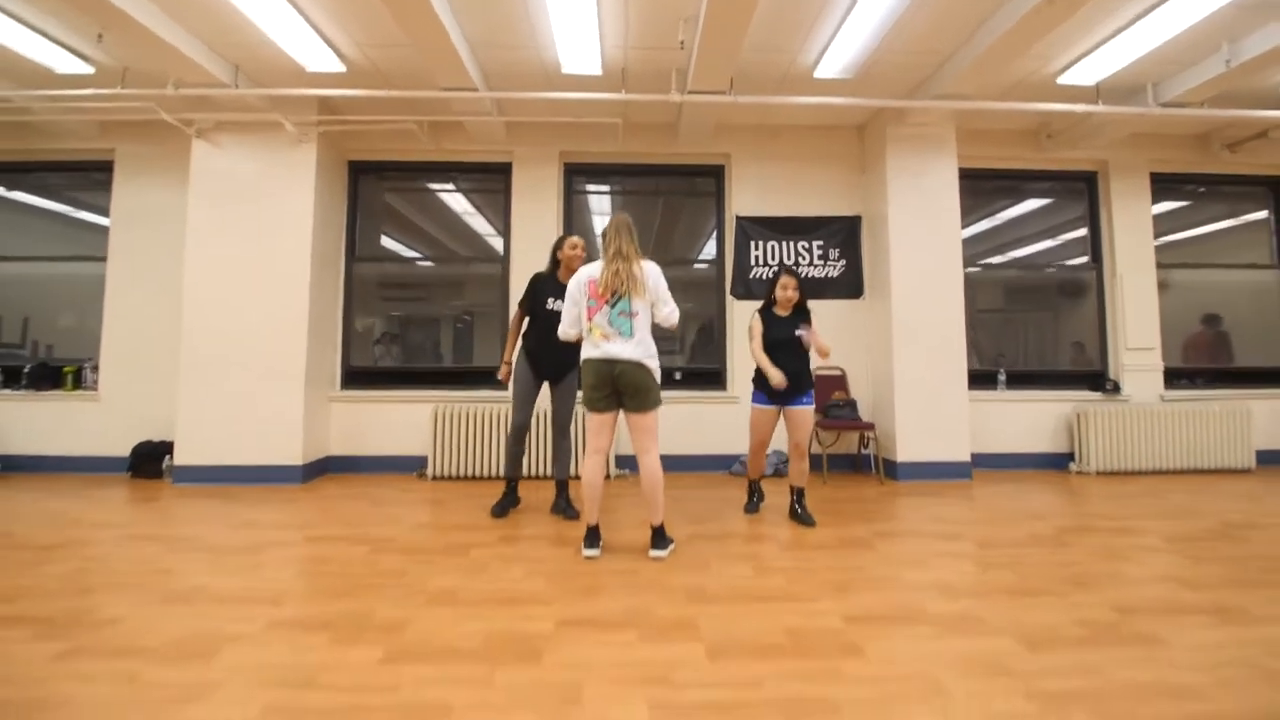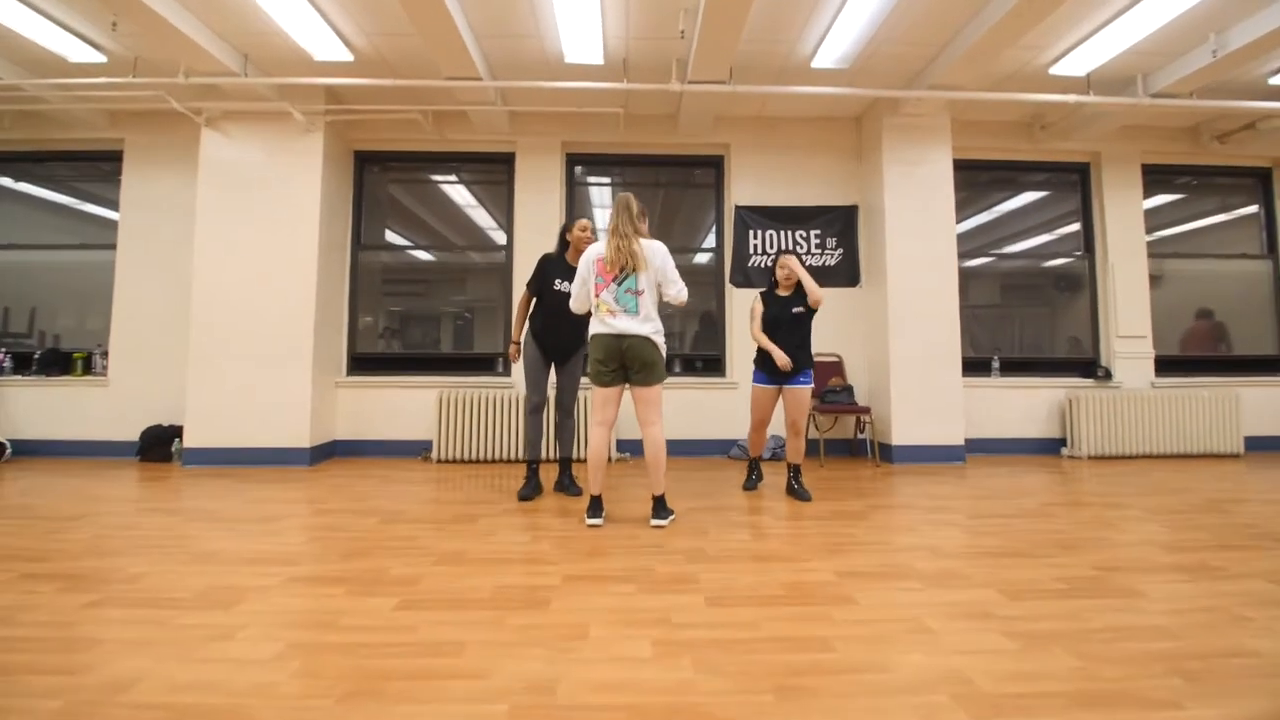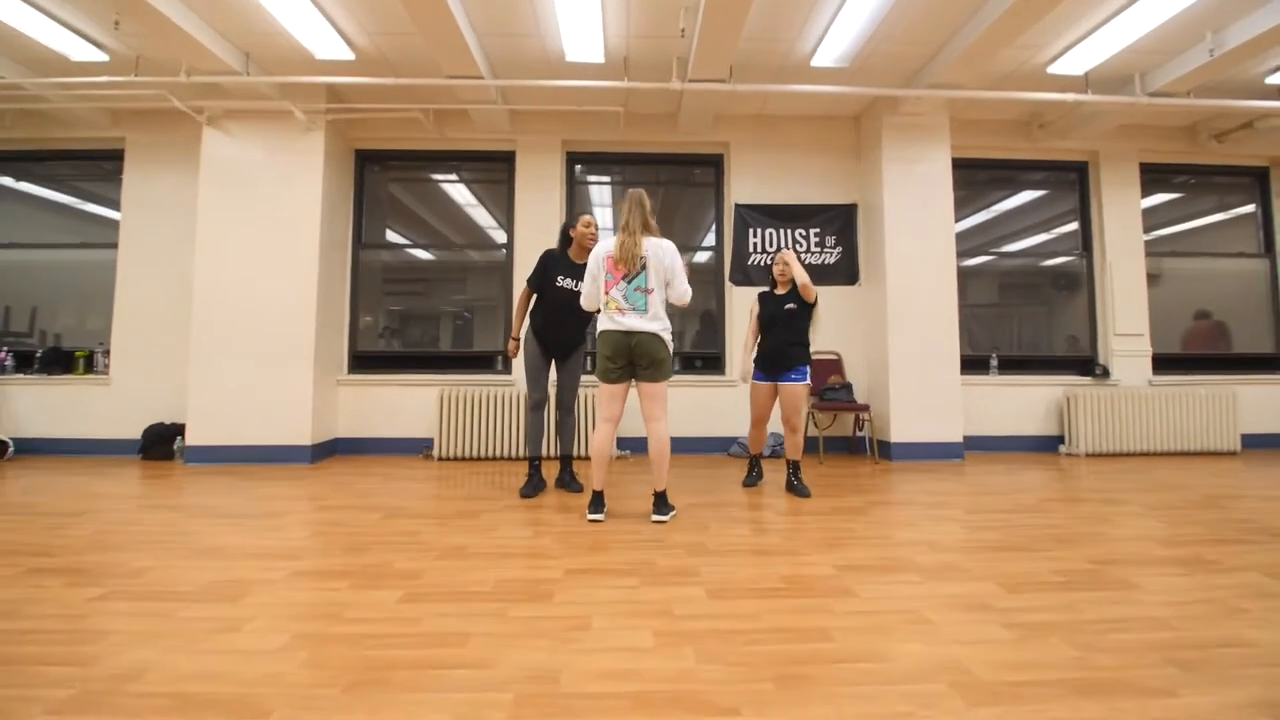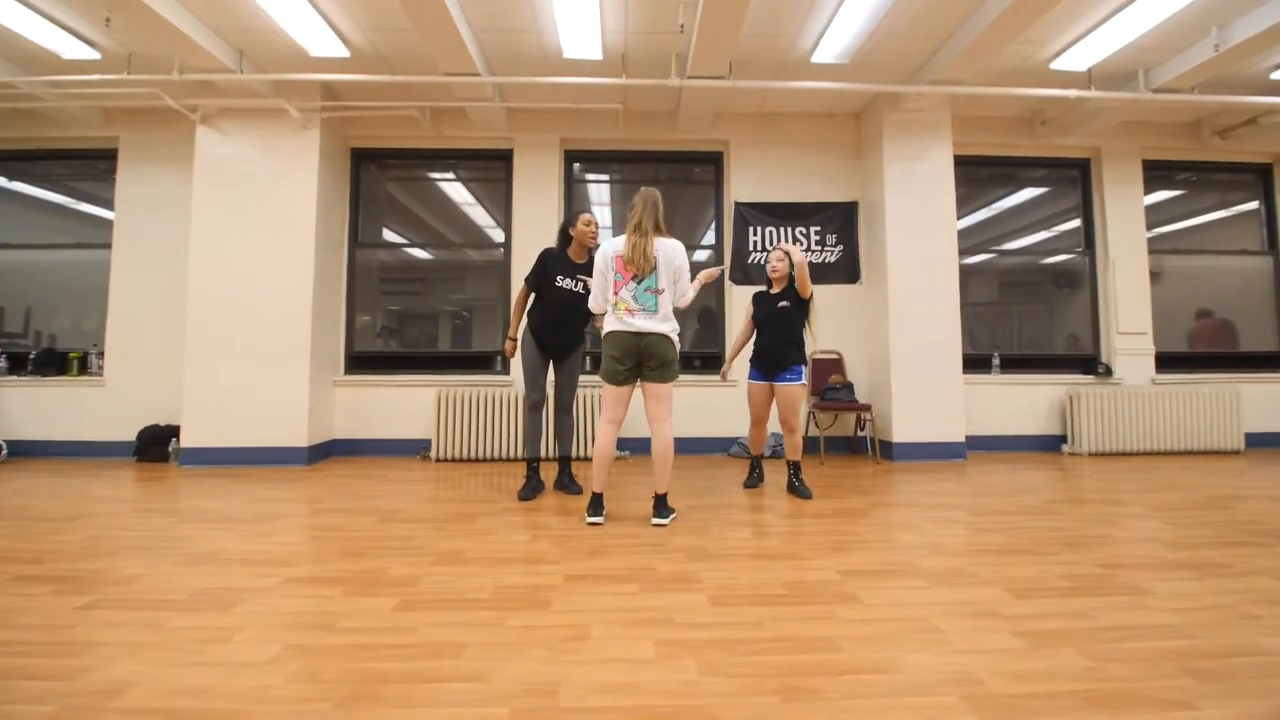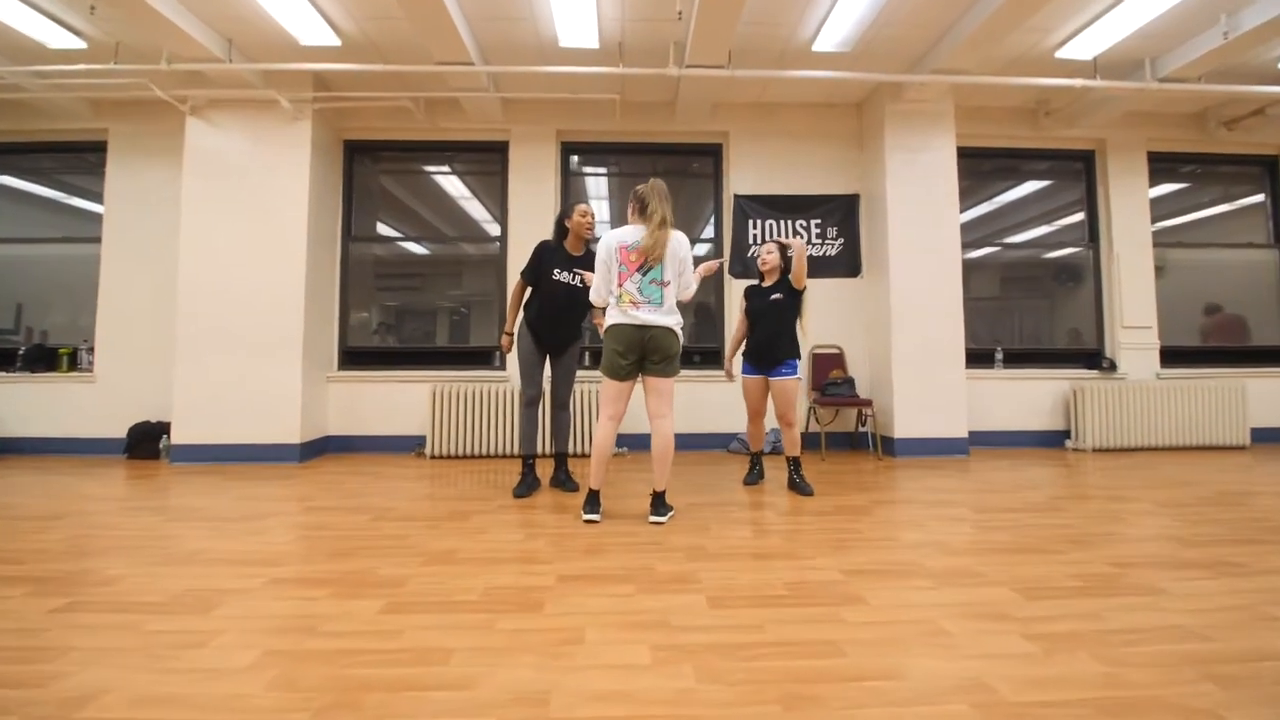
dt=0.2s
person 1, frame 1
left shoulder: (583, 275)
right shoulder: (648, 270)
left elbow: (568, 331)
right elbow: (669, 319)
left hip: (597, 366)
right hip: (638, 366)
left knee: (595, 451)
right knee: (647, 451)
left ankle: (591, 535)
right ankle: (658, 536)
person 1, frame 2
left shoulder: (592, 253)
right shoulder: (655, 249)
left elbow: (577, 305)
right elbow: (678, 297)
left hip: (604, 341)
right hip: (643, 341)
left knee: (601, 423)
right knee: (651, 424)
left ankle: (595, 505)
right ankle: (659, 506)
person 1, frame 3
left shoulder: (602, 250)
right shoulder: (665, 248)
left elbow: (588, 302)
right elbow: (681, 298)
right wrist: (682, 274)
left hip: (612, 338)
right hip: (651, 339)
left knee: (606, 419)
right knee: (656, 420)
left ankle: (597, 500)
right ankle: (660, 501)
person 1, frame 4
left shoulder: (608, 249)
right shoulder: (674, 248)
left elbow: (597, 305)
right elbow: (682, 300)
left wrist: (605, 293)
right wrist: (700, 279)
left hip: (619, 339)
right hip: (659, 339)
left knee: (609, 421)
right knee: (660, 422)
left ankle: (596, 503)
right ankle: (660, 505)
person 1, frame 5
left shoulder: (611, 239)
right shoulder: (678, 240)
left elbow: (600, 298)
right elbow: (685, 293)
left wrist: (594, 282)
right wrist: (701, 272)
left hip: (622, 332)
right hip: (663, 333)
left knee: (609, 417)
right knee: (661, 417)
left ankle: (593, 500)
right ankle: (659, 502)
person 2, frame 1
right shoulder: (541, 281)
right elbow: (518, 318)
right wrist: (507, 360)
left hip: (566, 367)
right hip: (530, 360)
left knee: (562, 429)
right knee: (519, 424)
left ankle: (562, 496)
right ankle: (511, 490)
person 2, frame 2
right shoulder: (549, 263)
right elbow: (526, 299)
right wrist: (515, 339)
left hip: (573, 348)
right hip: (538, 342)
left knee: (566, 408)
right knee: (535, 404)
left ankle: (565, 474)
right ankle: (532, 475)
person 2, frame 3
right shoulder: (551, 259)
right elbow: (527, 294)
right wrist: (514, 335)
left hip: (573, 345)
right hip: (539, 339)
left knee: (566, 405)
right knee: (537, 401)
left ankle: (566, 471)
right ankle: (535, 472)
person 2, frame 4
left shoulder: (596, 269)
right shoulder: (550, 258)
right elbow: (524, 294)
right wrist: (512, 335)
left hip: (571, 345)
right hip: (536, 339)
left knee: (565, 405)
right knee: (535, 402)
left ankle: (564, 473)
right ankle: (533, 475)
person 2, frame 5
left shoulder: (594, 261)
right shoulder: (546, 251)
right elbow: (521, 287)
left wrist: (602, 320)
right wrist: (508, 330)
left hip: (568, 340)
right hip: (533, 333)
left knee: (561, 401)
right knee: (530, 397)
left ankle: (561, 469)
right ankle: (528, 472)
person 3, frame 1
left shoulder: (806, 317)
right shoulder: (761, 317)
left elbow: (824, 352)
right elbow: (756, 349)
left wrist: (815, 341)
right wrist: (771, 371)
left hip: (800, 391)
right hip: (767, 390)
left knee: (800, 449)
right knee: (757, 446)
left ankle: (798, 503)
right ankle: (754, 491)
person 3, frame 2
left shoulder: (804, 296)
right shoulder: (763, 298)
left elbow: (817, 297)
right elbow: (755, 331)
left wrist: (799, 267)
right wrist: (774, 351)
left hip: (799, 370)
right hip: (766, 369)
left knee: (796, 427)
right knee: (758, 425)
left ankle: (794, 480)
right ankle: (754, 469)
person 3, frame 3
left shoulder: (803, 295)
right shoulder: (762, 298)
left elbow: (805, 281)
right elbow: (752, 332)
left wrist: (793, 257)
right wrist: (746, 361)
left hip: (795, 367)
right hip: (764, 367)
left knee: (793, 424)
right knee: (757, 421)
left ankle: (793, 476)
right ankle: (754, 467)
person 3, frame 4
left shoulder: (799, 292)
right shoulder: (758, 298)
left elbow: (802, 262)
right elbow: (745, 332)
left wrist: (789, 248)
right wrist: (728, 361)
left hip: (790, 367)
right hip: (759, 366)
left knee: (791, 424)
right knee: (757, 422)
left ankle: (795, 477)
right ankle: (755, 469)
person 3, frame 5
left shoulder: (792, 285)
right shoulder: (750, 292)
left elbow: (799, 247)
right elbow: (742, 329)
left wrist: (787, 242)
right wrist: (729, 357)
left hip: (784, 361)
right hip: (753, 361)
left knee: (787, 419)
right knee: (754, 417)
left ankle: (795, 473)
right ankle: (756, 465)
